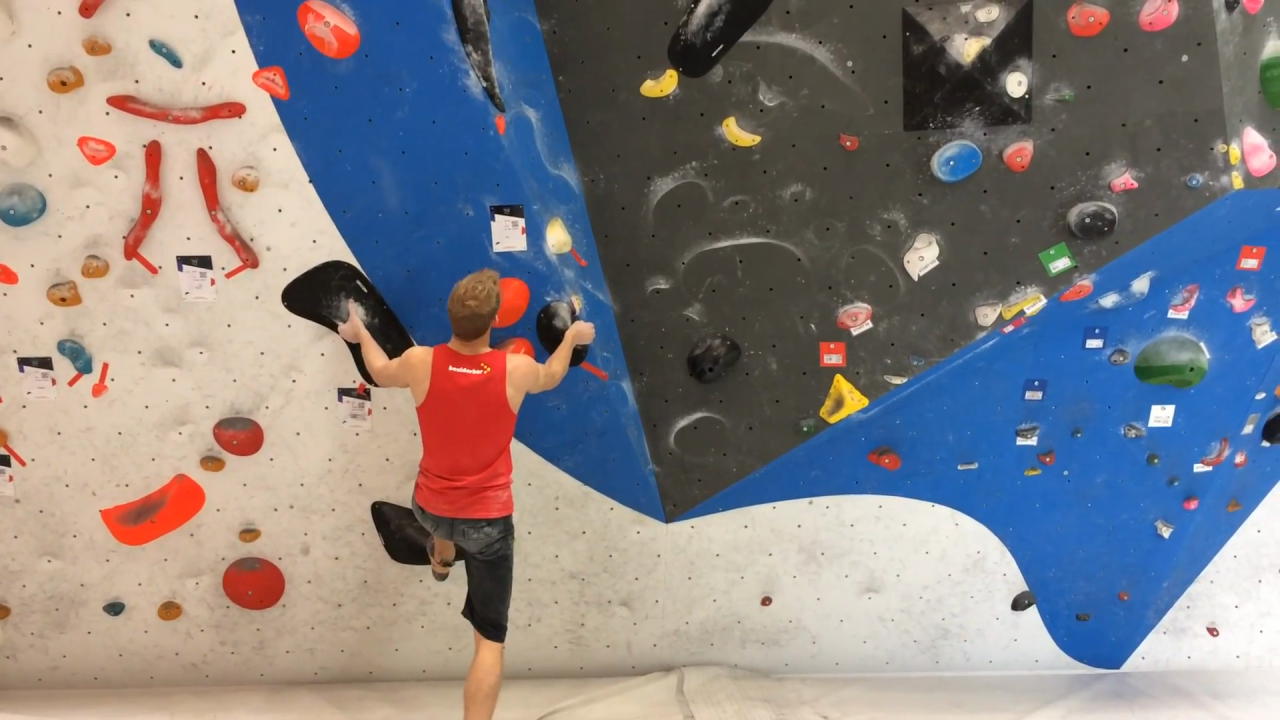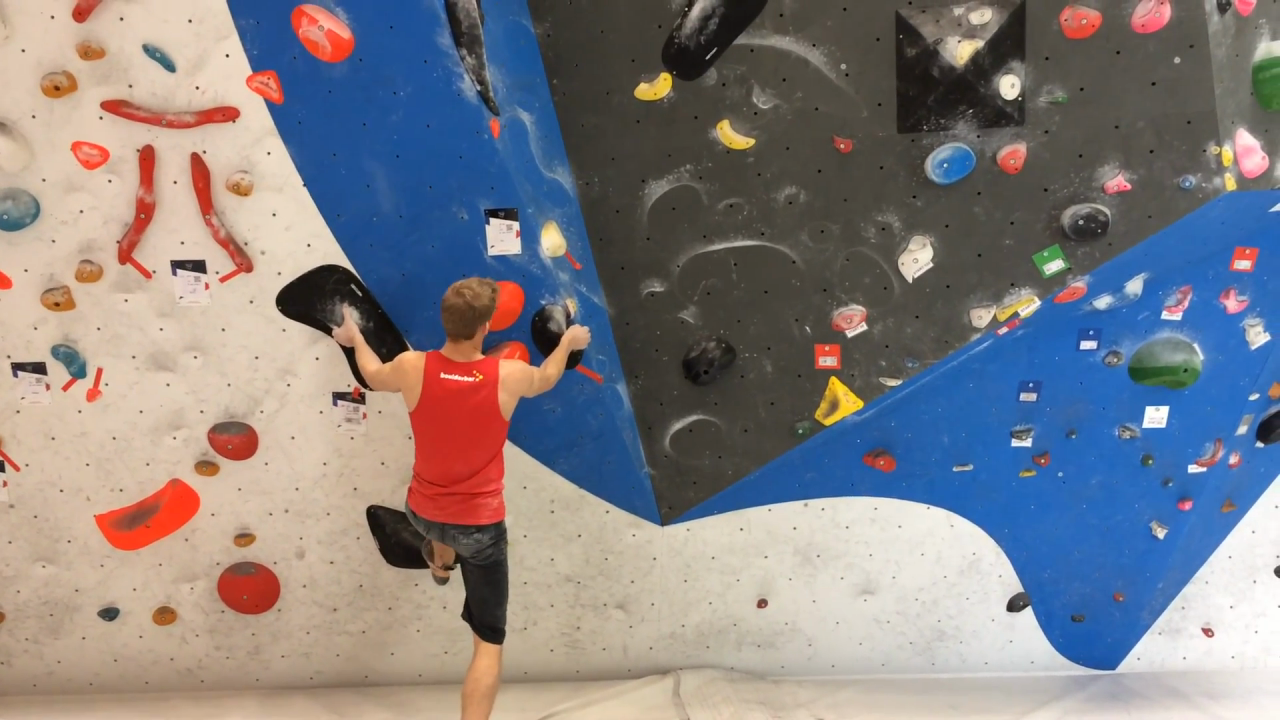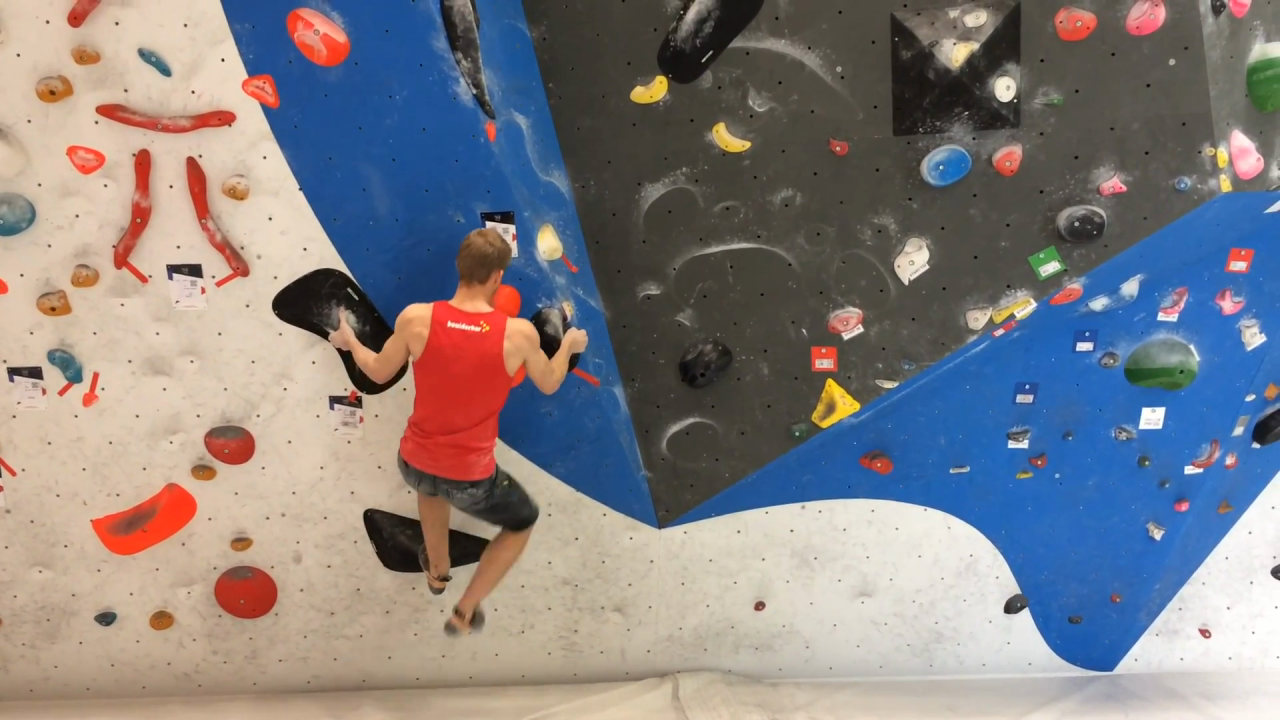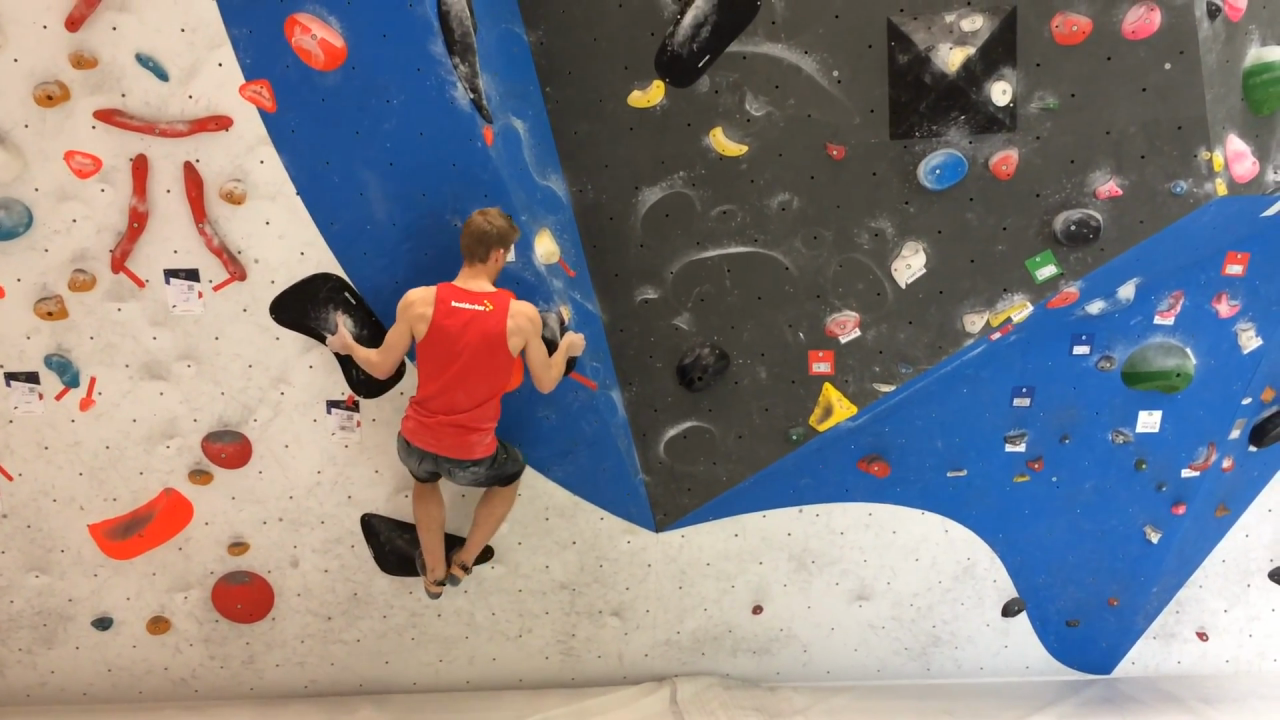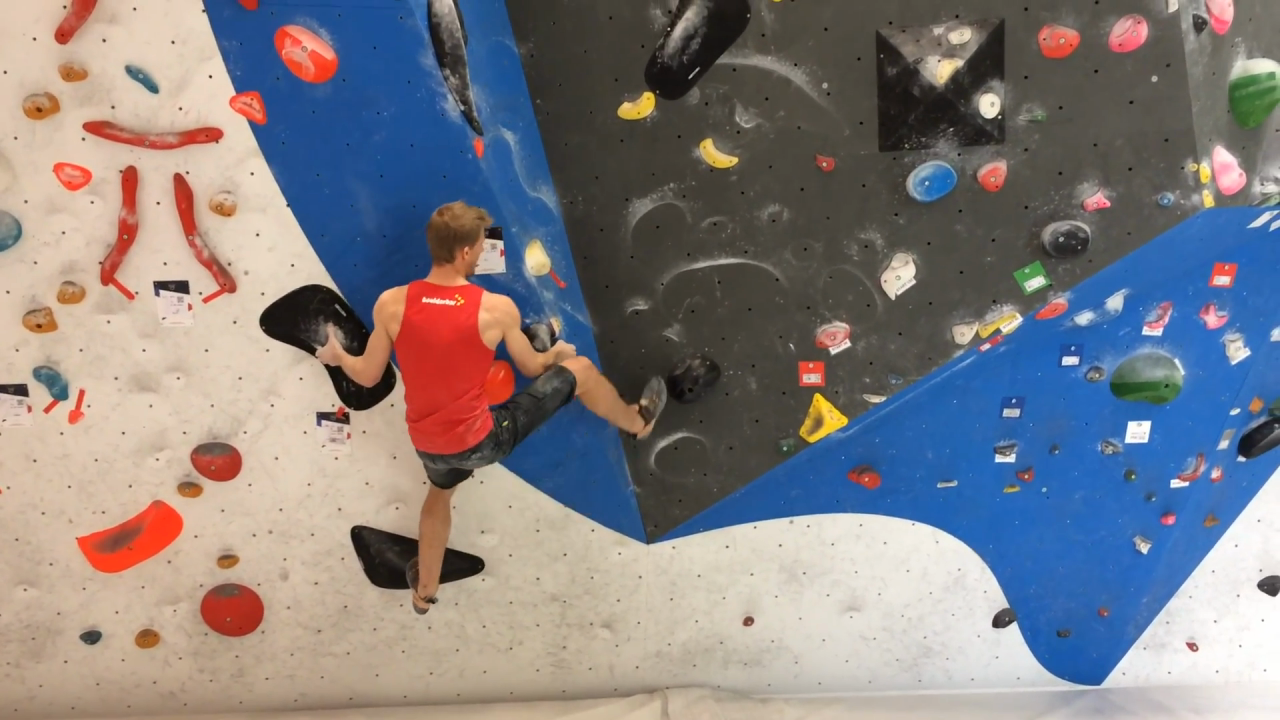
dt=0.5s
person 1, frame 1
left shoulder: (419, 362)
right shoulder: (517, 370)
left elbow: (380, 373)
right elbow: (552, 376)
left wrist: (359, 333)
right wrist: (572, 337)
left hip: (430, 508)
right hip: (488, 519)
right knee: (490, 639)
left ankle: (442, 557)
person 1, frame 2
left shoulder: (411, 368)
right shoulder: (509, 376)
left elbow: (374, 376)
right elbow: (546, 379)
left wrist: (354, 336)
right wrist: (568, 342)
left hip: (423, 511)
right hip: (480, 524)
right knee: (489, 641)
left ankle: (441, 561)
person 1, frame 3
left shoulder: (415, 320)
right shoulder: (519, 334)
left elbow: (379, 372)
right elbow: (549, 384)
left wrist: (349, 342)
right wrist: (569, 346)
left hip: (413, 464)
right hip: (471, 479)
right knee: (522, 522)
left ankle: (437, 572)
right ankle: (465, 611)
person 1, frame 4
left shoulder: (417, 302)
right shoulder: (523, 316)
left elbow: (382, 367)
right elbow: (546, 383)
left wrist: (347, 345)
right wrist: (566, 347)
left hip: (416, 443)
right hip: (471, 457)
left knee: (426, 480)
right knee: (512, 473)
left ankle: (434, 575)
right ankle: (462, 562)
person 1, frame 5
left shoulder: (390, 304)
right shoulder: (497, 308)
left elbow: (367, 376)
right elbow: (533, 368)
left wrist: (336, 355)
right wrist: (558, 353)
left hip: (428, 444)
right hip: (480, 441)
left knee: (440, 492)
right knee: (579, 370)
left ankle: (424, 591)
right ankle: (636, 421)
